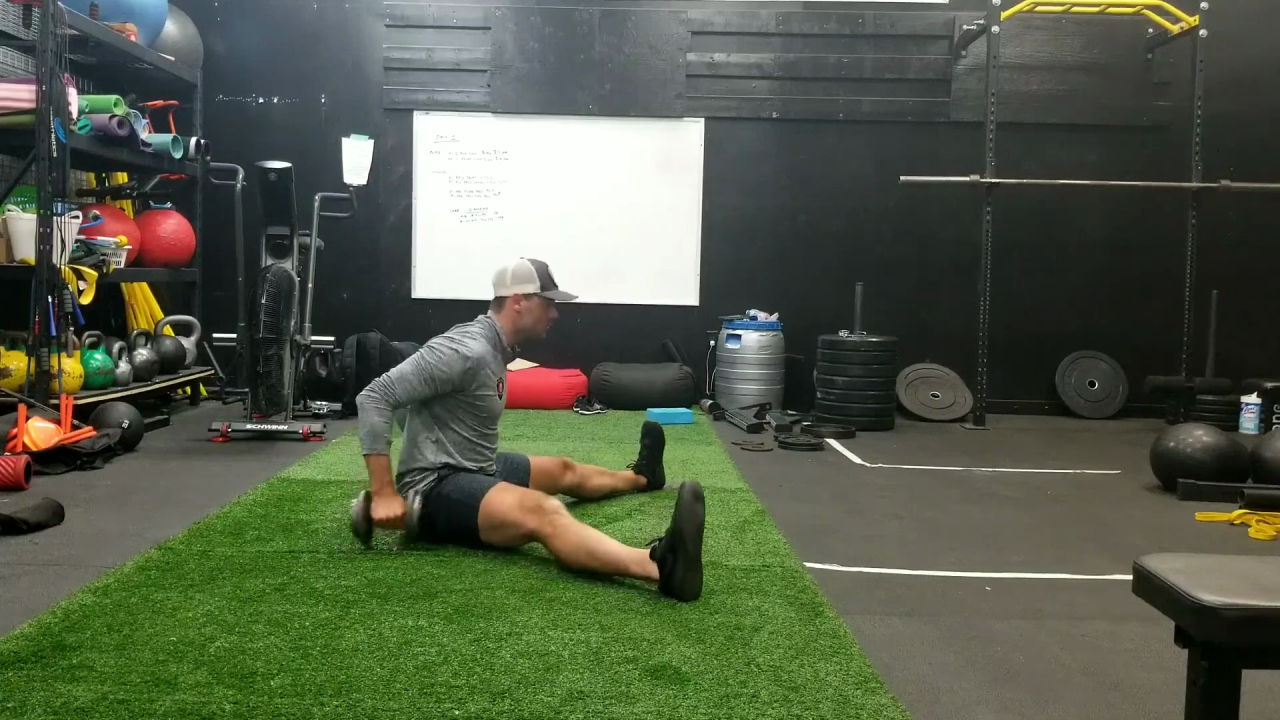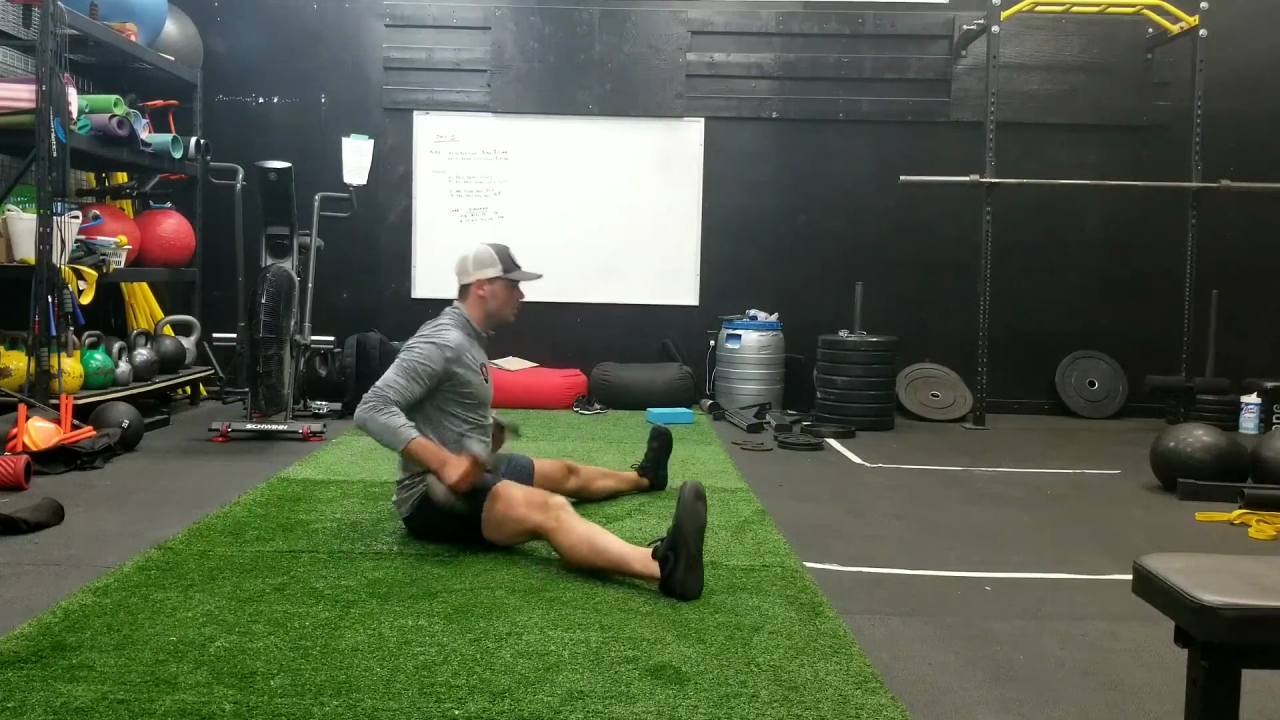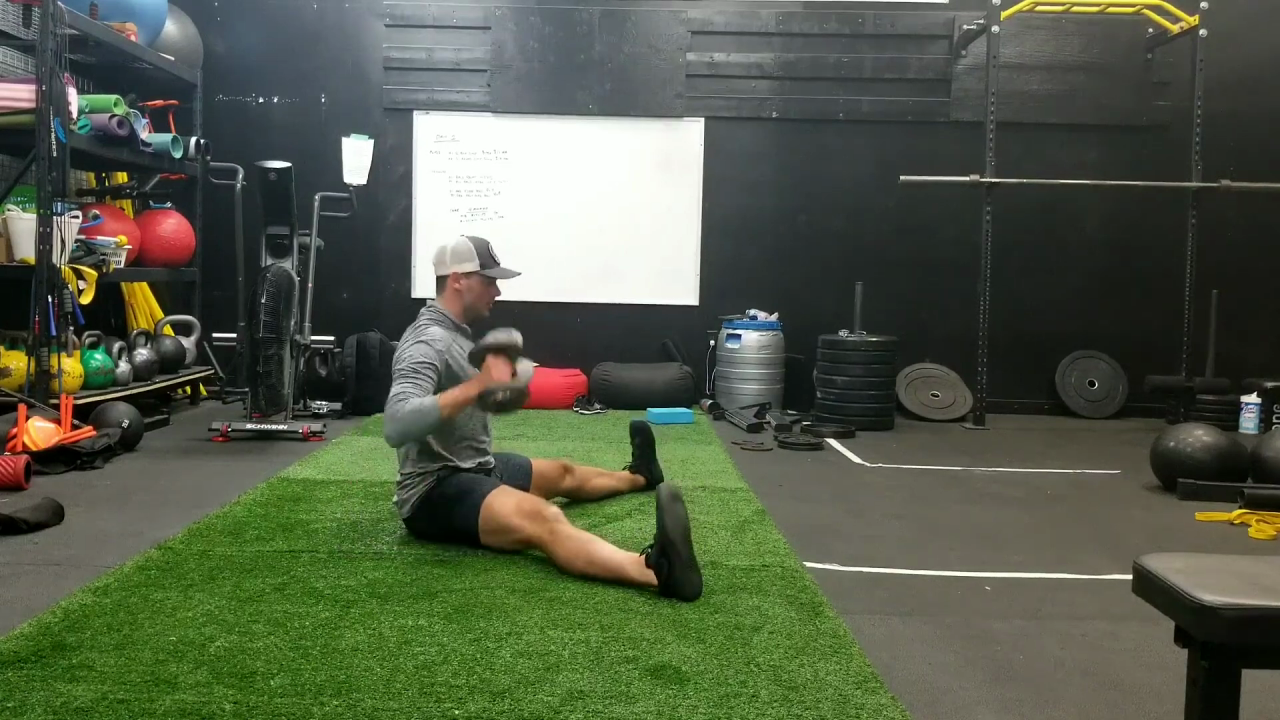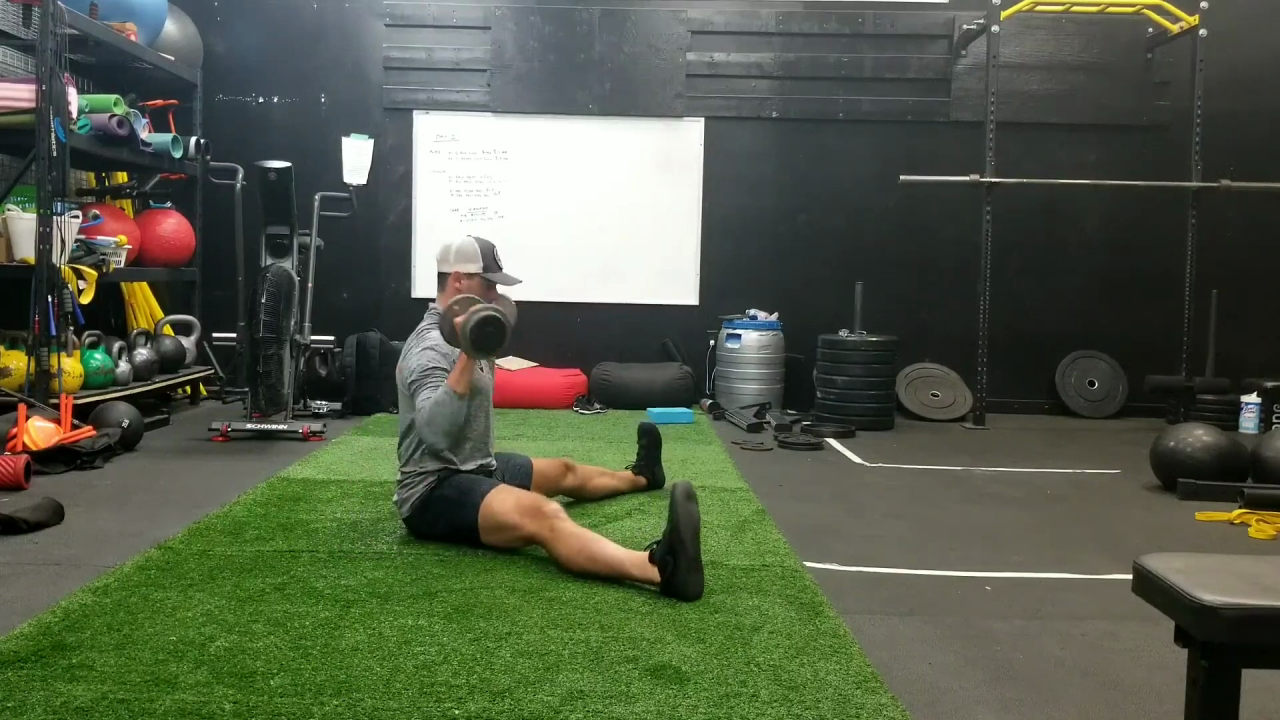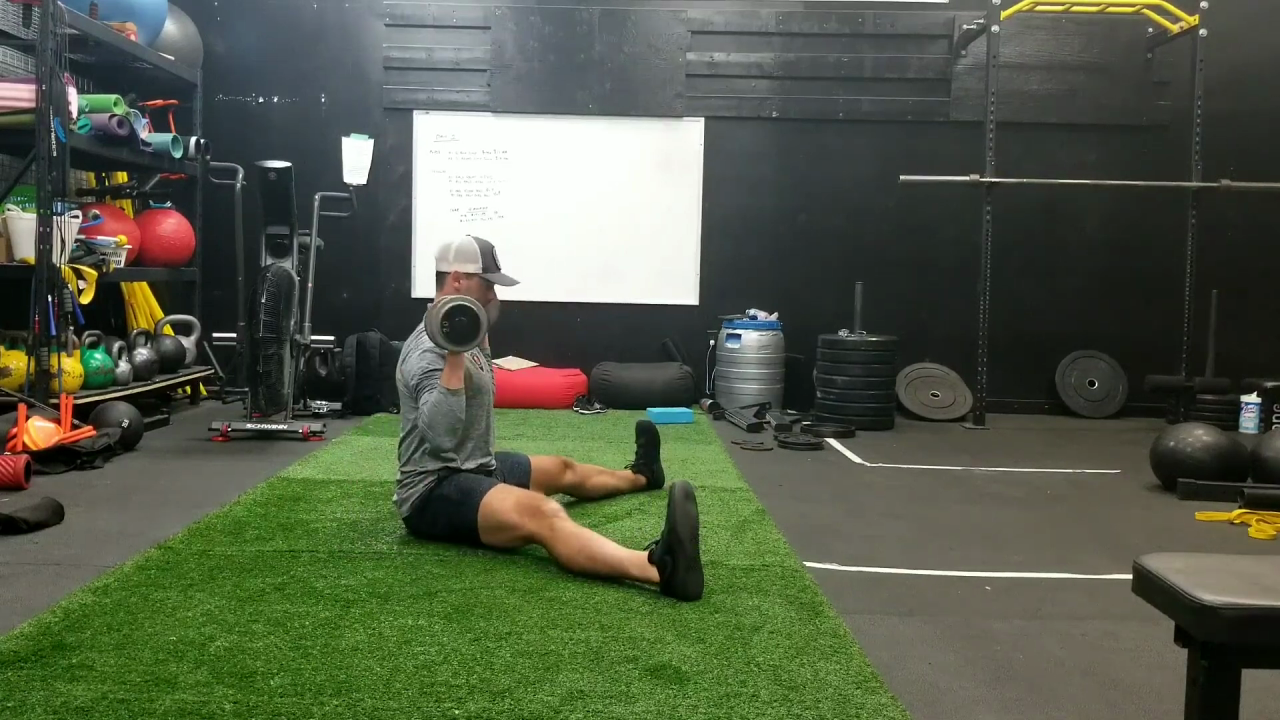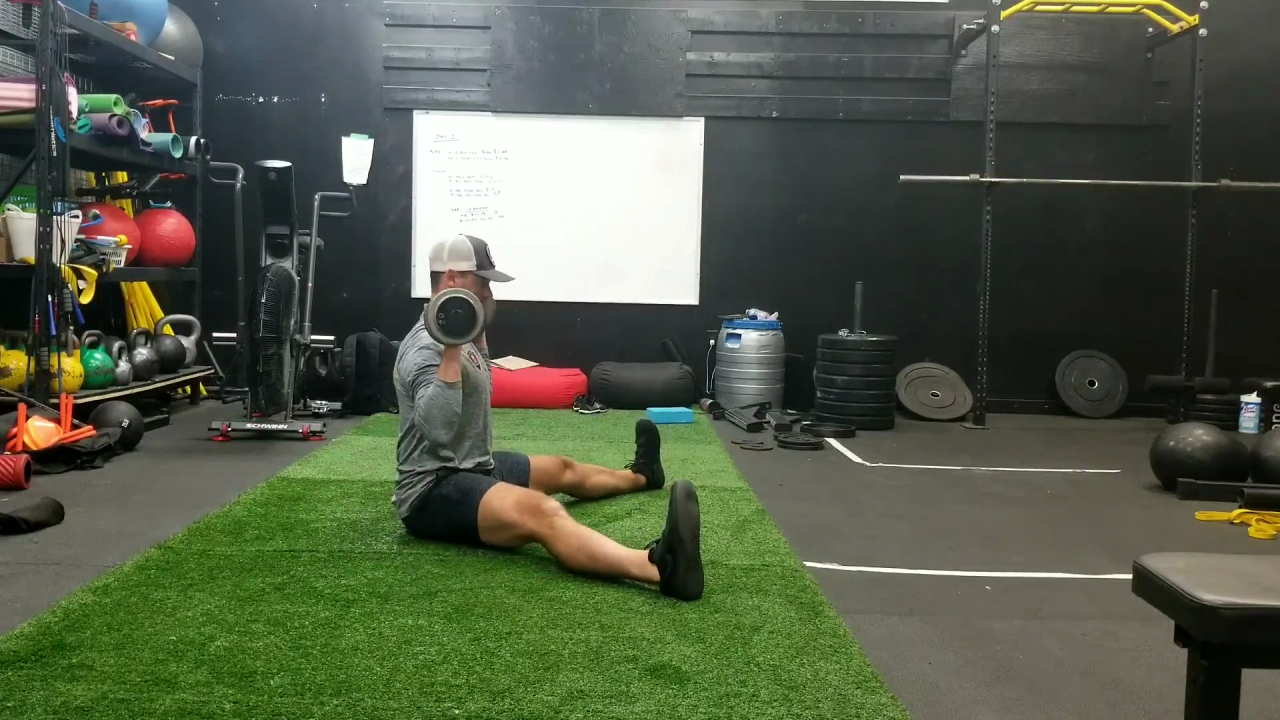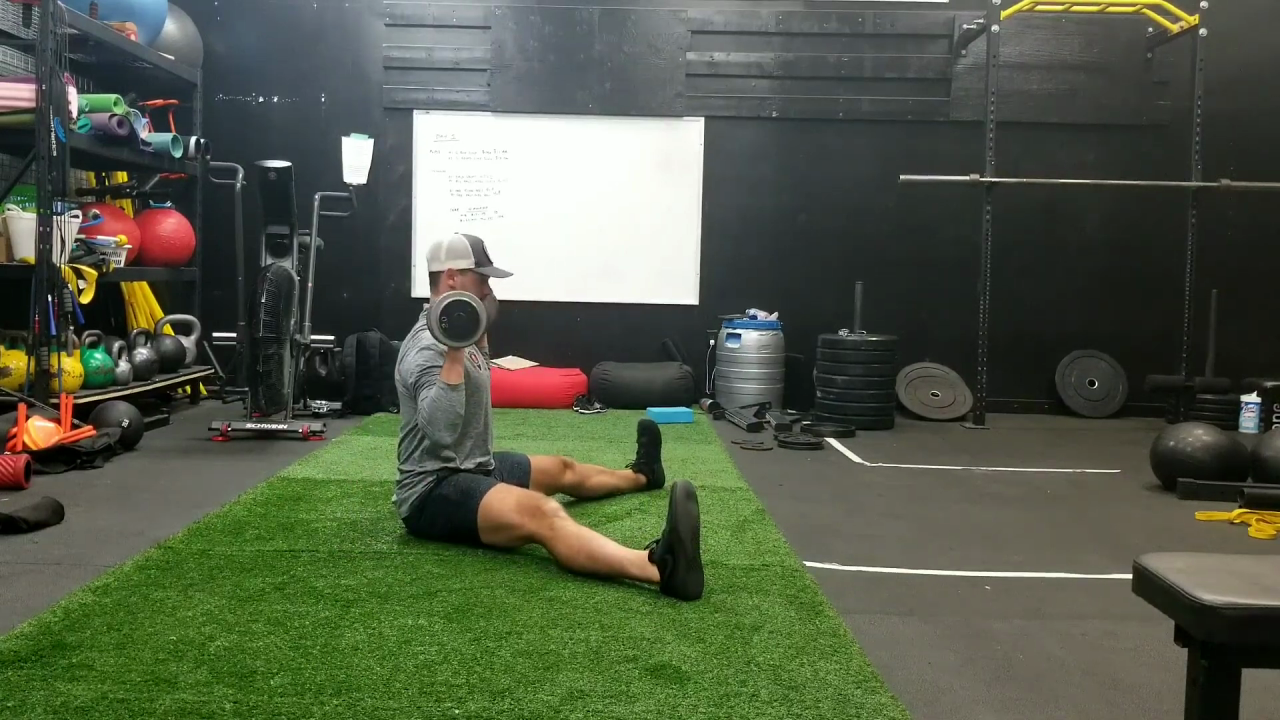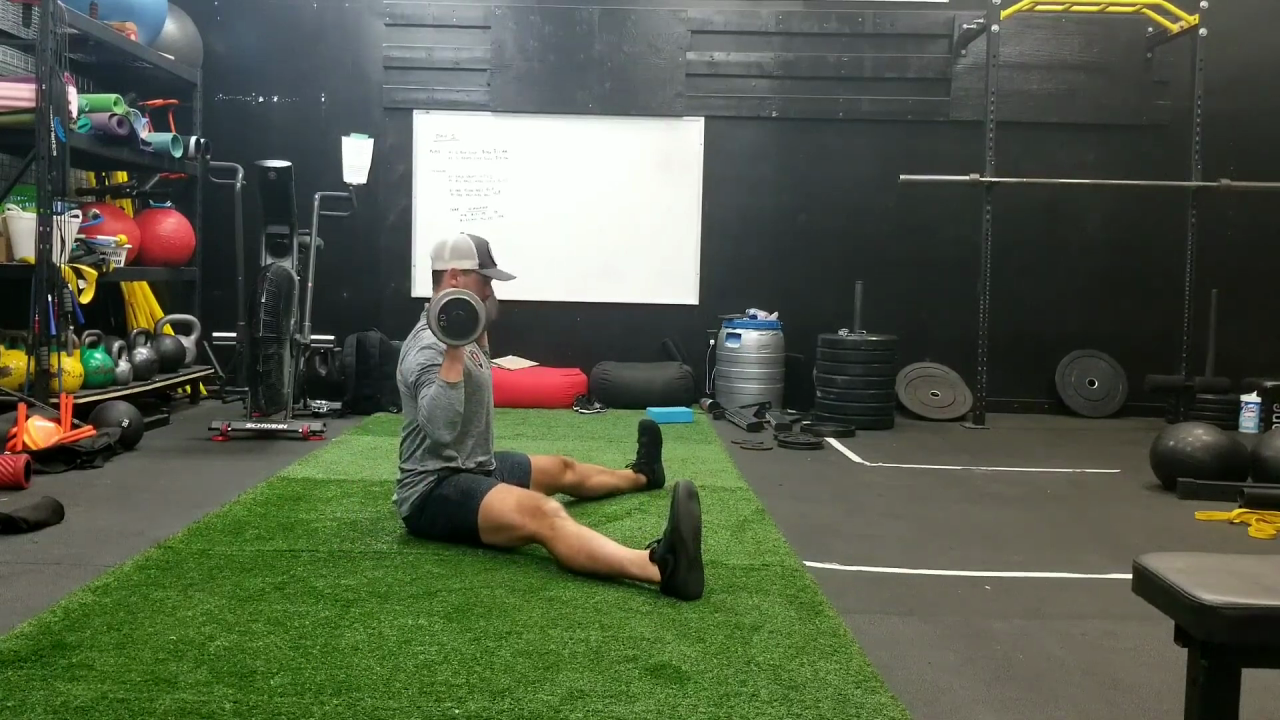
dt=0.2s
person 1, frame 1
left shoulder: (495, 348)
right shoulder: (466, 350)
right elbow: (374, 398)
right wrist: (384, 495)
right hip: (436, 490)
left knee: (562, 470)
right knee: (543, 512)
left ankle: (641, 476)
right ankle: (661, 566)
person 1, frame 2
left shoulder: (470, 338)
right shoulder: (442, 343)
right elbow: (371, 410)
right wrist: (443, 462)
left hip: (464, 474)
right hip: (439, 494)
left knee: (566, 473)
right knee: (548, 509)
left ankle: (643, 477)
right ankle: (664, 565)
person 1, frame 3
left shoulder: (454, 332)
right shoulder: (427, 343)
right elbow: (397, 424)
right wrist: (476, 384)
right hip: (435, 492)
left knee: (562, 473)
right knee: (543, 521)
left ankle: (639, 476)
right ankle: (660, 572)
person 1, frame 4
right shoulder: (431, 347)
right elbow: (436, 432)
right wrist: (467, 355)
right hip: (433, 492)
left knee: (563, 472)
right knee: (543, 517)
left ankle: (641, 477)
right ankle: (660, 568)
person 1, frame 5
right shoulder: (430, 348)
left elbow: (481, 395)
right elbow: (442, 434)
left wrist: (479, 341)
right wrist: (455, 354)
right hip: (433, 491)
left knee: (562, 469)
right knee: (541, 515)
left ankle: (641, 475)
right ankle: (661, 568)
person 1, frame 6
right shoulder: (427, 345)
left elbow: (475, 392)
right elbow: (438, 429)
left wrist: (476, 336)
right wrist: (451, 349)
right hip: (432, 491)
left knee: (562, 469)
right knee: (541, 513)
left ankle: (641, 475)
right ankle: (660, 566)
person 1, frame 7
right shoulder: (428, 346)
right elbow: (442, 429)
left wrist: (478, 338)
right wrist: (454, 353)
right hip: (432, 491)
left knee: (561, 470)
right knee: (541, 514)
left ankle: (641, 475)
right ankle: (660, 567)
person 1, frame 8
right shoulder: (429, 346)
right elbow: (441, 427)
left wrist: (479, 335)
right wrist: (454, 350)
right hip: (433, 491)
left knee: (562, 470)
right knee: (542, 516)
left ankle: (641, 475)
right ankle: (661, 567)
